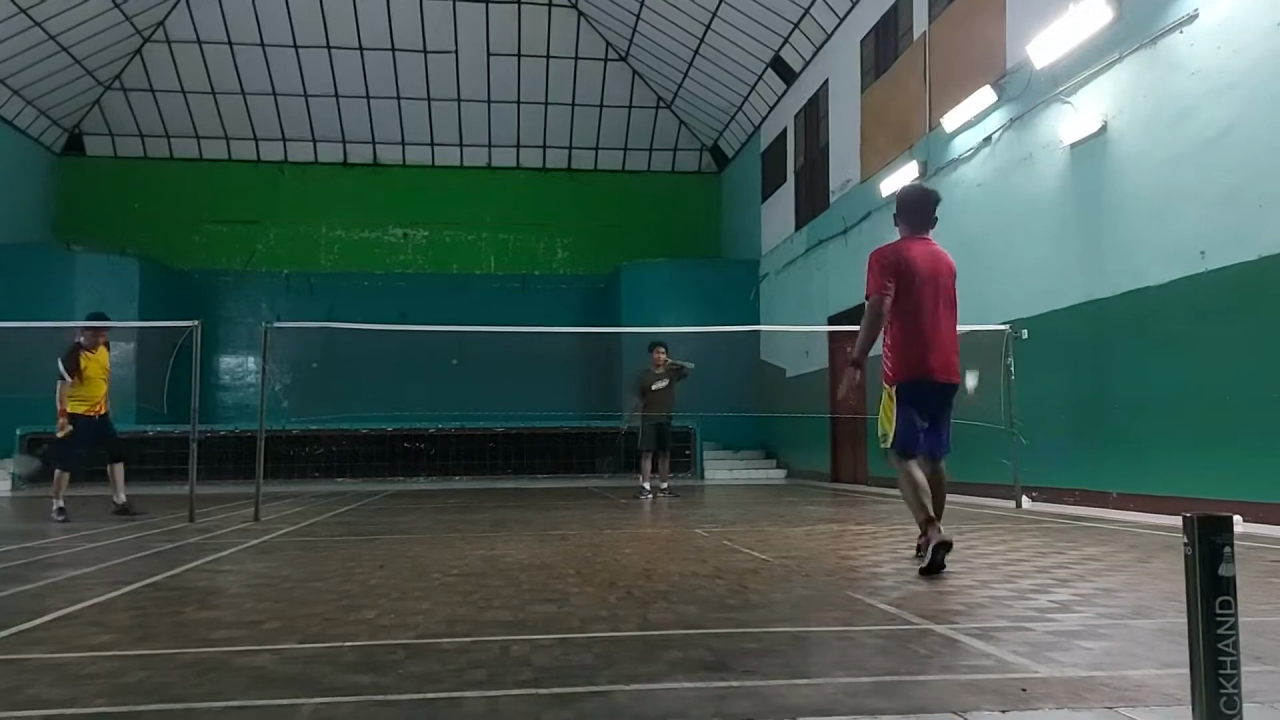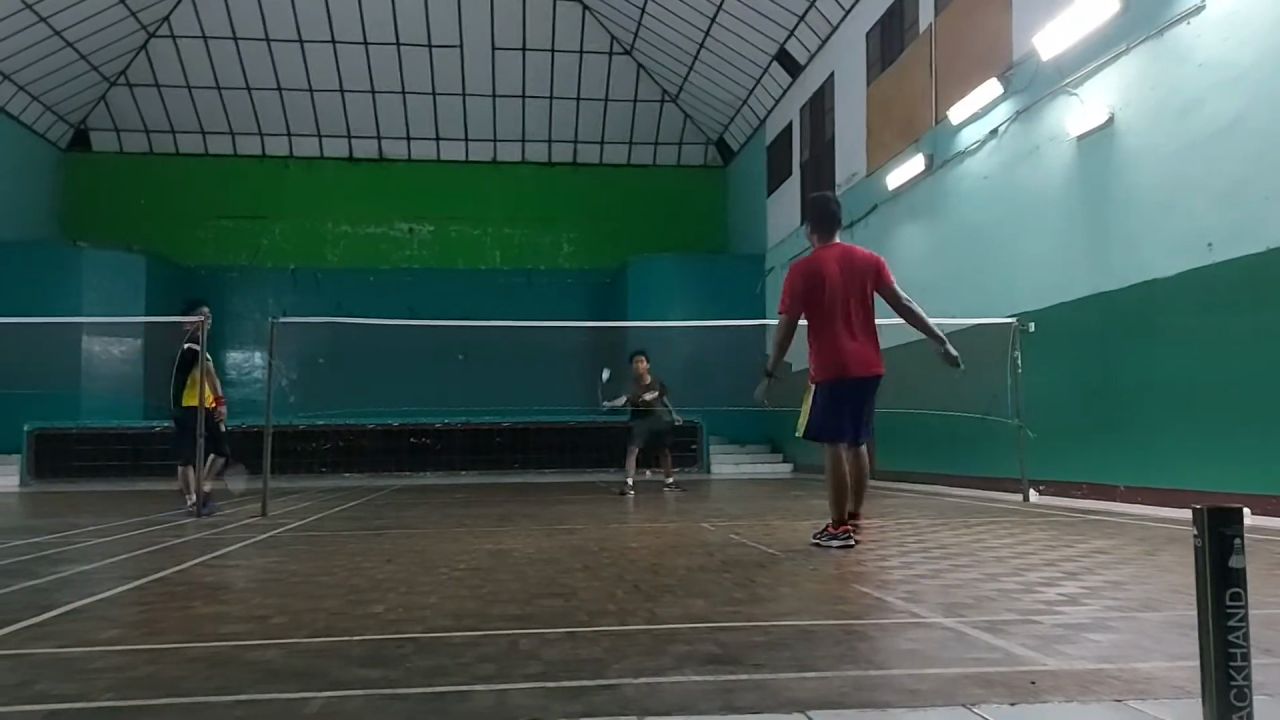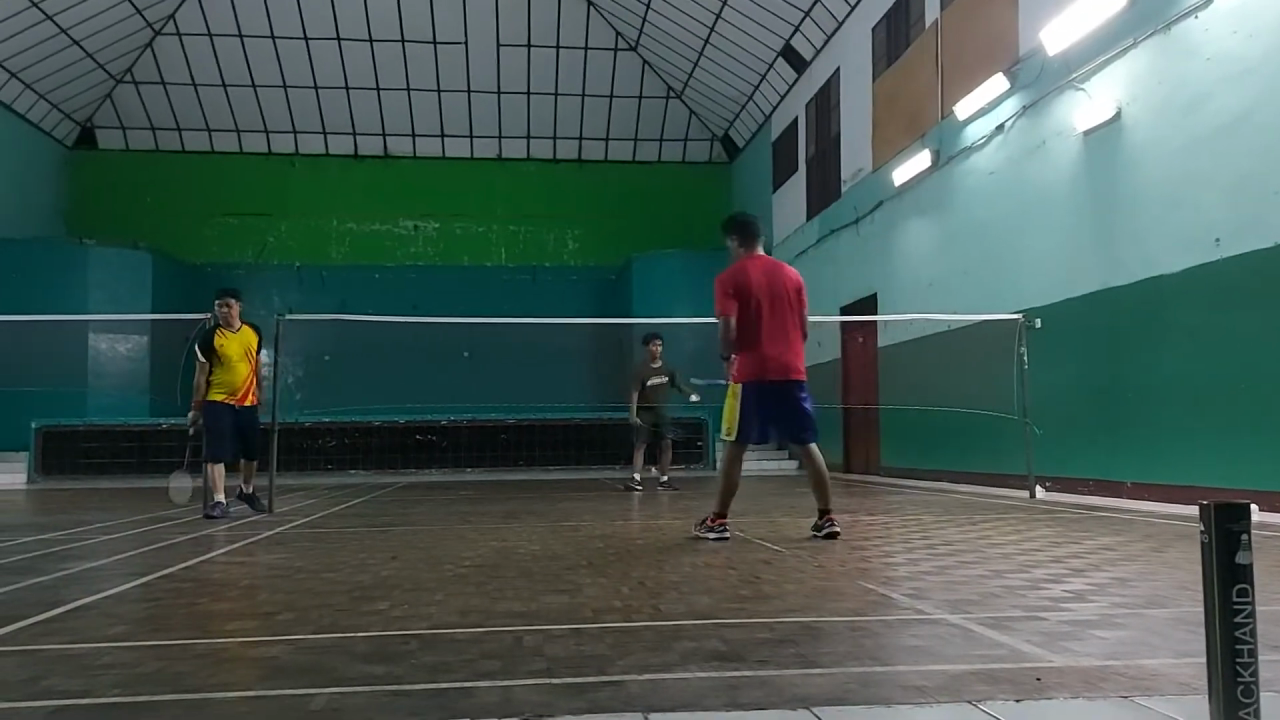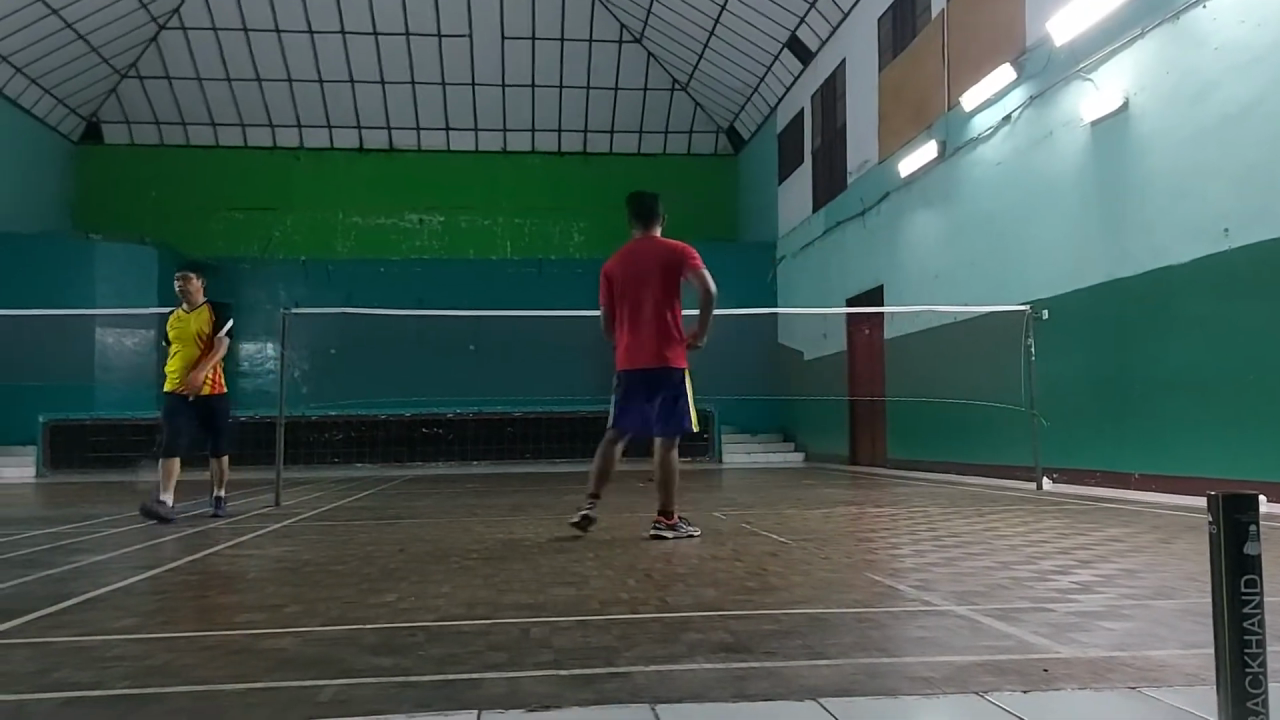
dt=1s
person 1, frame 1
left shoulder: (886, 257)
right shoulder: (946, 262)
left elbow: (878, 311)
left wrist: (856, 363)
left hip: (907, 372)
right hip: (945, 372)
left knee: (904, 457)
right knee: (933, 457)
left ankle: (931, 530)
right ankle: (931, 533)
person 1, frame 2
left shoulder: (801, 270)
right shoulder: (868, 260)
left elbow: (786, 328)
right elbow: (904, 306)
left wrist: (769, 373)
right wrist: (941, 342)
left hip: (830, 370)
right hip: (869, 367)
left knee: (835, 445)
right knee: (858, 441)
left ankle: (840, 527)
right ankle: (855, 516)
person 1, frame 3
left shoulder: (730, 278)
right shoulder: (791, 275)
left elbow: (728, 331)
right elbow: (802, 328)
left wrist: (727, 357)
left hip: (751, 375)
right hip: (791, 372)
left knee: (735, 447)
right knee: (807, 445)
left ankle: (718, 520)
right ankle: (826, 517)
person 1, frame 4
left shoulder: (613, 264)
right shoulder: (678, 252)
left elbow: (607, 323)
right elbow: (708, 291)
right wrist: (700, 332)
left hip: (628, 362)
right hip: (667, 359)
left knee: (615, 436)
right knee: (667, 439)
left ankle: (591, 504)
right ankle: (666, 519)
person 2, frame 1
left shoulder: (104, 348)
right shoulder: (72, 356)
right elbow: (63, 388)
left wrist: (105, 404)
right wrist: (62, 416)
left hip: (100, 413)
right hip: (77, 415)
left knee: (116, 455)
right knee: (66, 461)
left ankle: (120, 502)
right ankle: (58, 505)
person 2, frame 2
left shoulder: (196, 340)
right shoulder: (194, 341)
right elbow: (209, 372)
right wrist: (221, 401)
left hip: (204, 406)
right hip: (189, 407)
left knee: (221, 450)
right knee: (188, 456)
left ankle: (203, 489)
right ankle: (192, 501)
person 2, frame 3
left shoulder: (253, 332)
right shoulder: (209, 337)
right elbow: (201, 374)
left wrist: (259, 391)
right wrist: (197, 407)
left hip: (248, 403)
right hip: (218, 403)
left knee: (251, 453)
right knee: (216, 454)
left ankle: (247, 491)
right ankle: (219, 502)
person 2, frame 4
left shoulder: (219, 311)
right shoulder: (172, 318)
left elbow: (221, 347)
left wrist: (201, 372)
right wrist: (169, 389)
left hip: (211, 392)
right hip: (176, 394)
left knee: (218, 449)
right knee: (170, 448)
left ankle: (219, 497)
right ankle: (164, 503)
